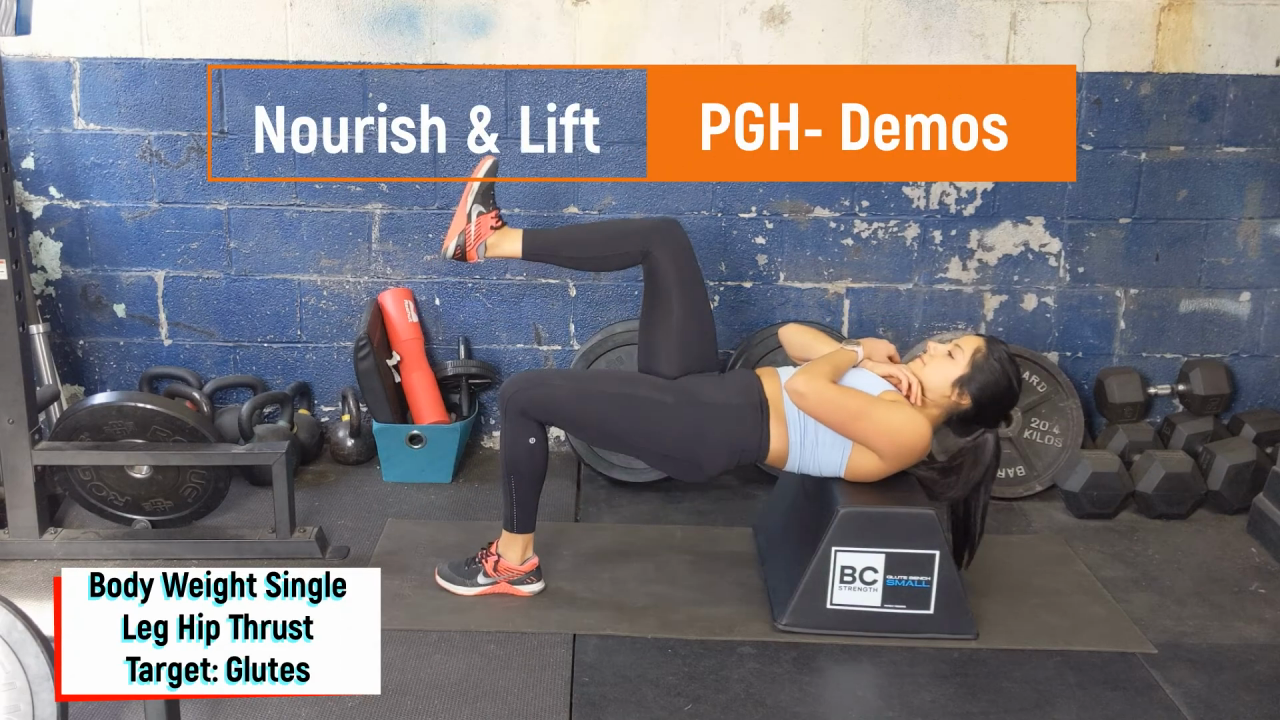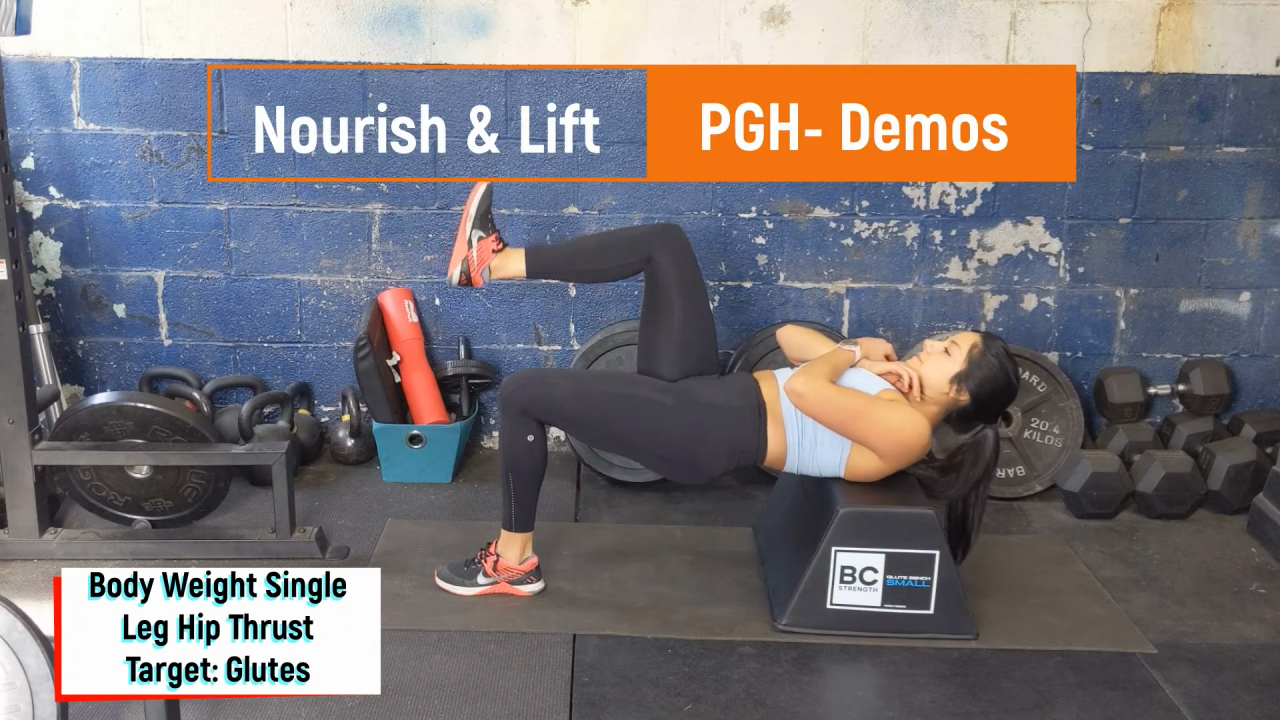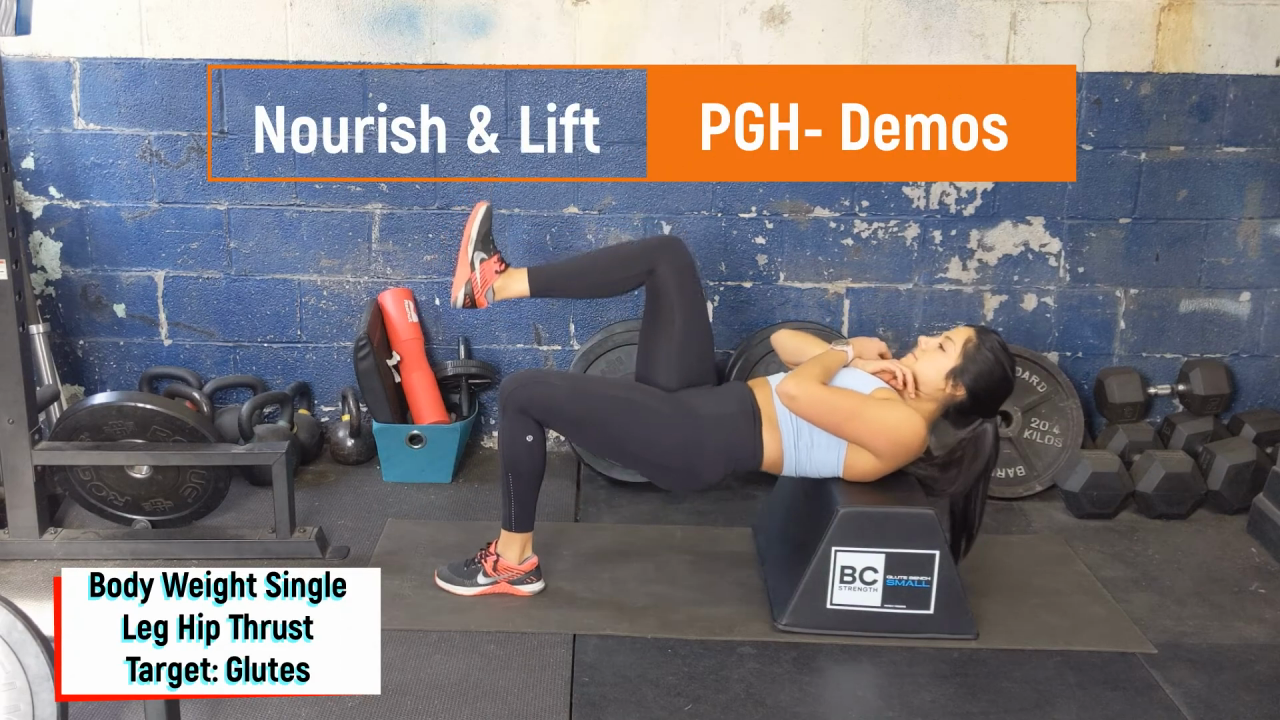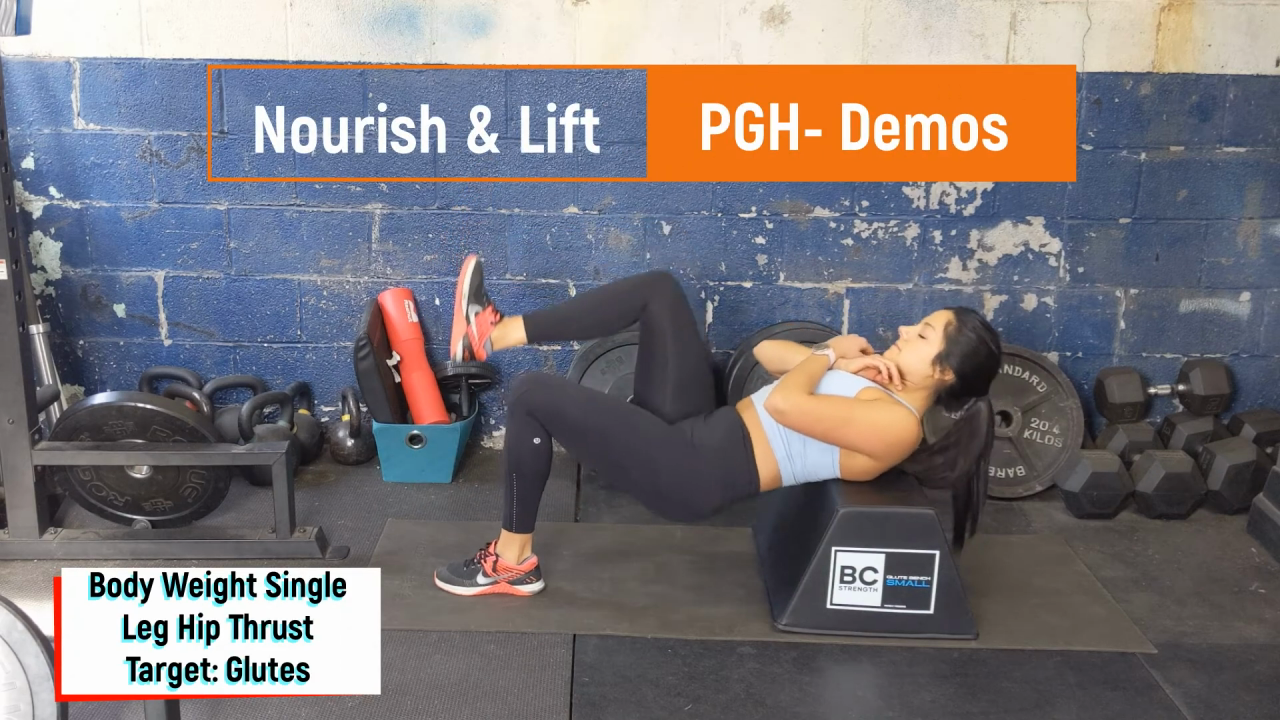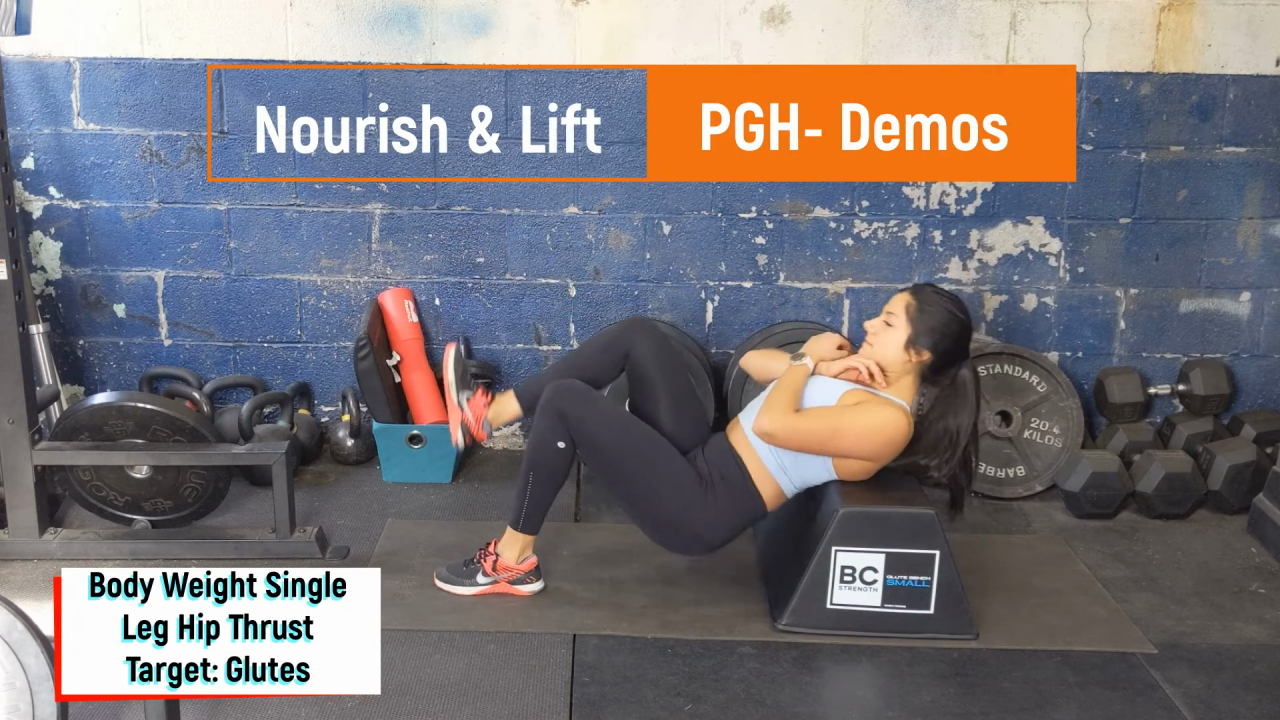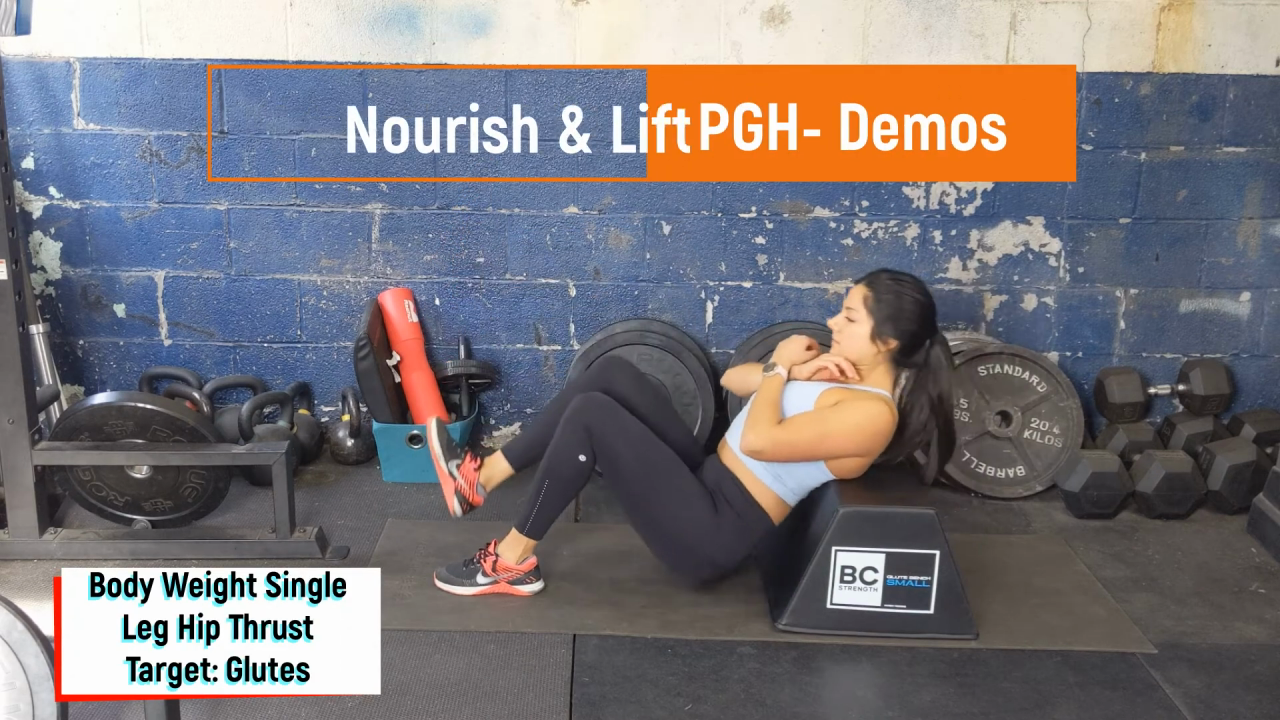
dt=0.4s
person 1, frame 1
left shoulder: (909, 432)
right shoulder: (896, 395)
left elbow: (805, 387)
right elbow: (790, 335)
left wrist: (855, 353)
right wrist: (861, 355)
left hip: (703, 430)
right hip: (702, 391)
left knee: (523, 394)
right knee: (663, 237)
left ankle: (514, 562)
right ankle: (492, 241)
person 1, frame 2
left shoulder: (907, 429)
right shoulder: (893, 393)
left elbow: (805, 387)
right elbow: (789, 337)
left wrist: (853, 352)
right wrist: (859, 355)
left hip: (701, 431)
right hip: (700, 393)
left knee: (523, 393)
right knee: (664, 242)
left ankle: (513, 562)
right ankle: (494, 263)
person 1, frame 3
left shoulder: (904, 428)
right shoulder: (890, 393)
left elbow: (795, 389)
right elbow: (783, 340)
left wrist: (845, 353)
right wrist: (852, 357)
left hip: (696, 442)
right hip: (697, 404)
left knee: (523, 392)
right knee: (667, 254)
left ankle: (513, 561)
right ankle: (497, 283)
person 1, frame 4
left shoulder: (897, 425)
right shoulder: (880, 380)
left elbow: (784, 401)
right elbow: (766, 351)
left wrist: (829, 354)
right wrist: (836, 356)
left hip: (693, 472)
right hip: (697, 431)
left knee: (534, 394)
right knee: (657, 289)
left ankle: (512, 563)
right ankle: (494, 334)
person 1, frame 5
left shoulder: (888, 421)
right shoulder: (867, 377)
left elbow: (772, 423)
right elbow: (751, 362)
left wrist: (808, 360)
right wrist: (819, 364)
left hip: (702, 508)
right hip: (704, 459)
left knee: (567, 400)
right knee: (637, 334)
left ankle: (511, 562)
right ankle: (488, 413)
person 1, frame 6
left shoulder: (871, 413)
right shoulder: (844, 372)
left elbow: (758, 439)
right elbow: (731, 380)
left wrist: (780, 368)
right wrist: (792, 371)
left hip: (714, 534)
right hip: (707, 483)
left knee: (592, 412)
right knee: (611, 374)
left ankle: (512, 562)
right ankle: (480, 478)
